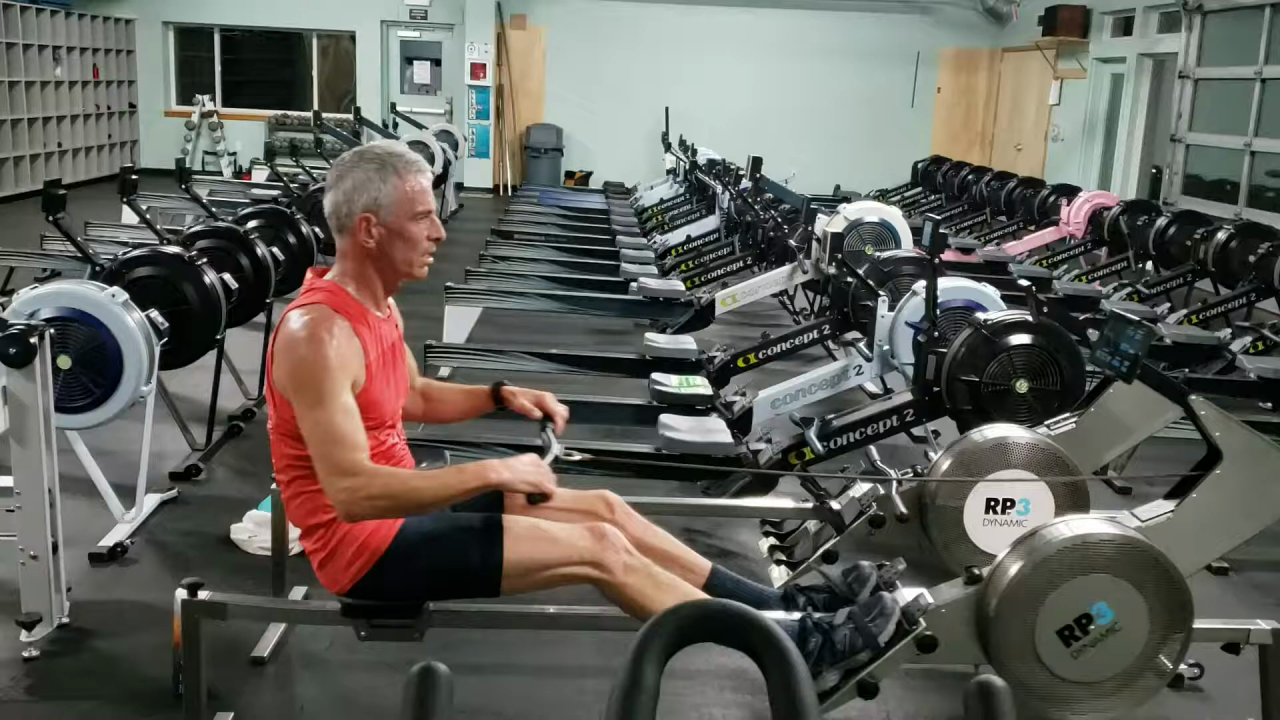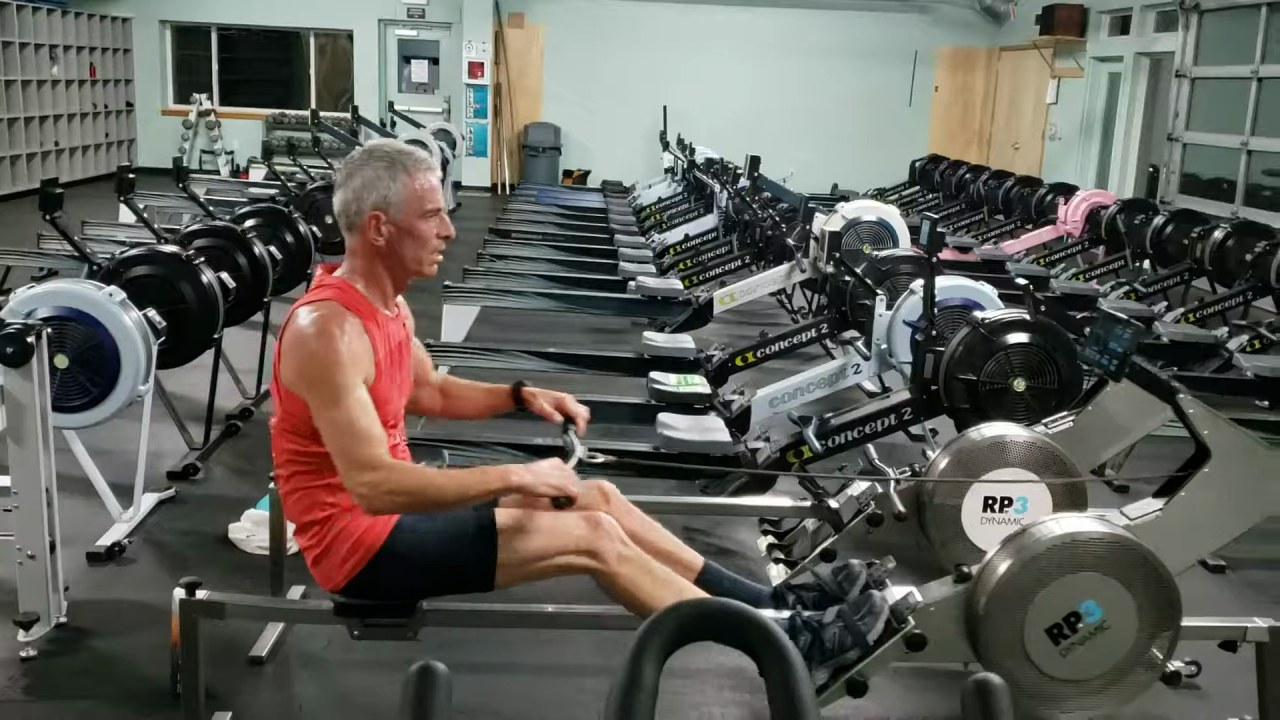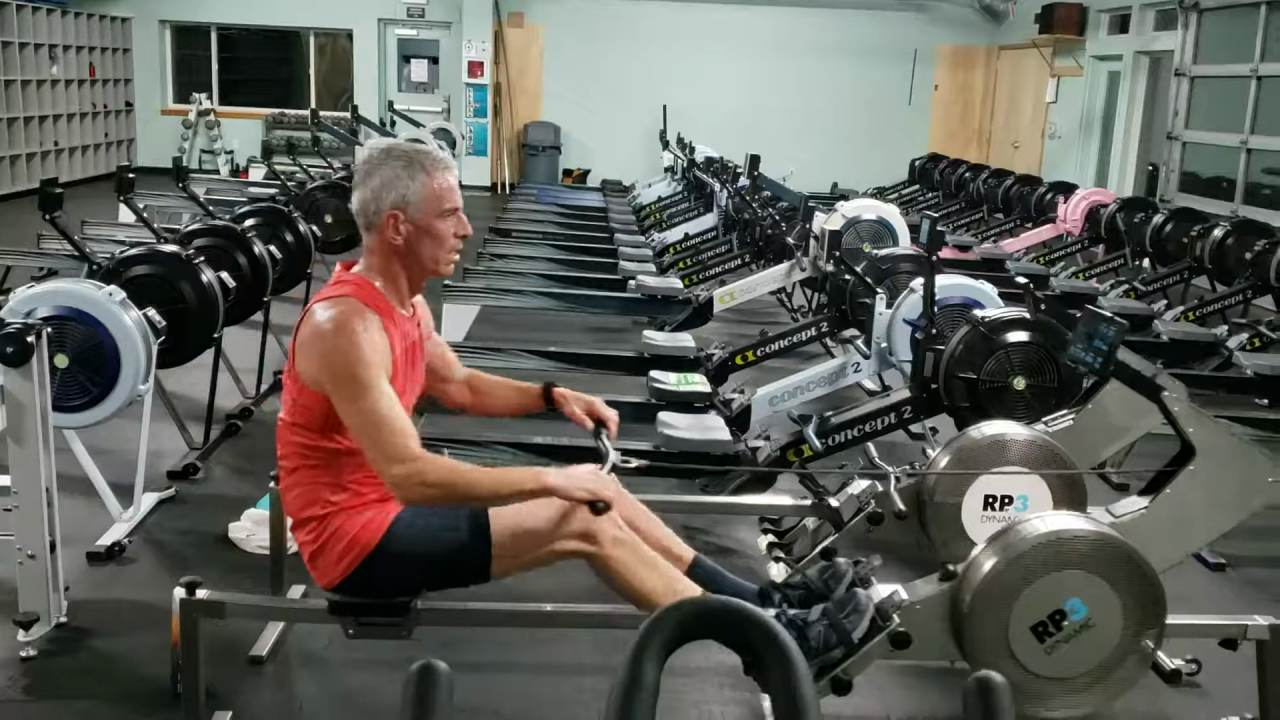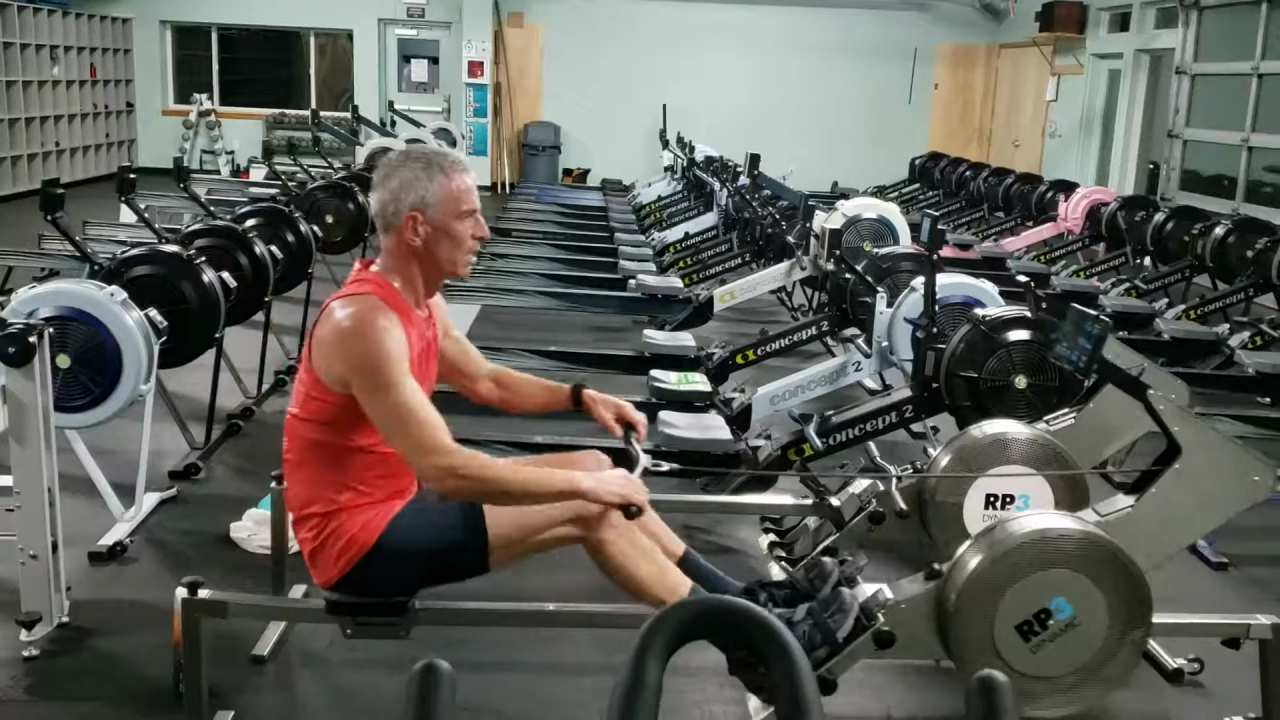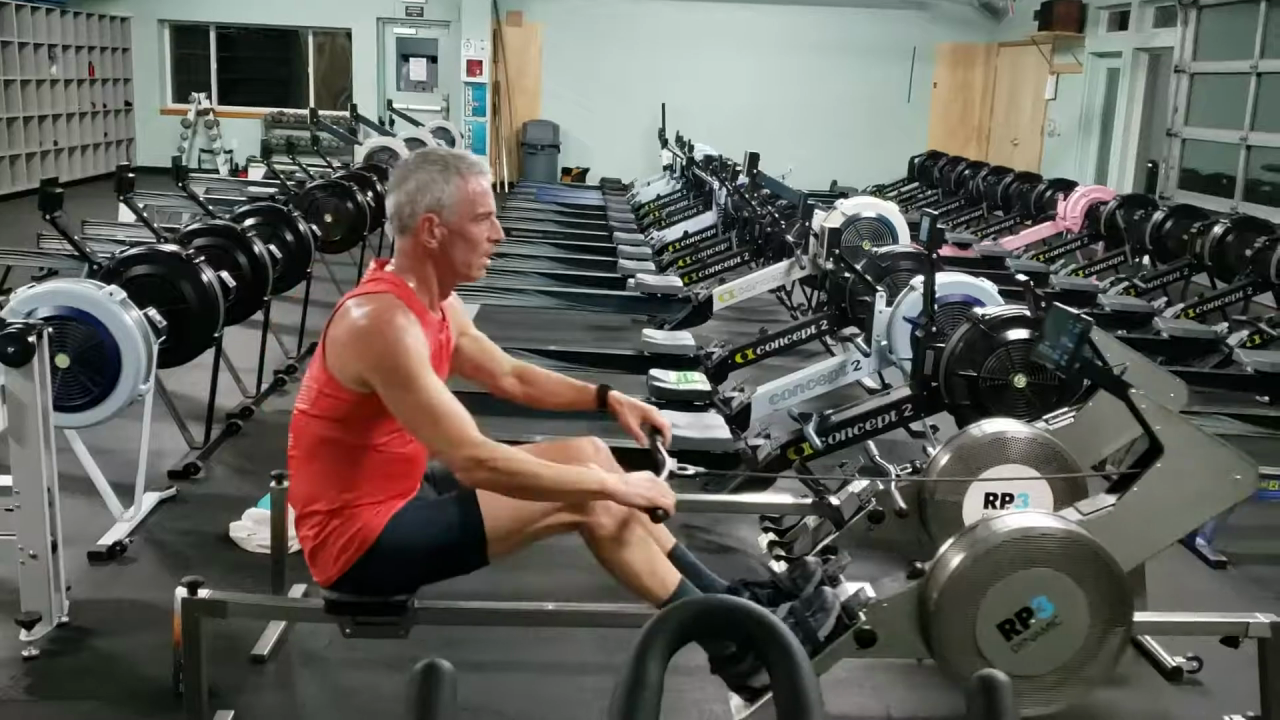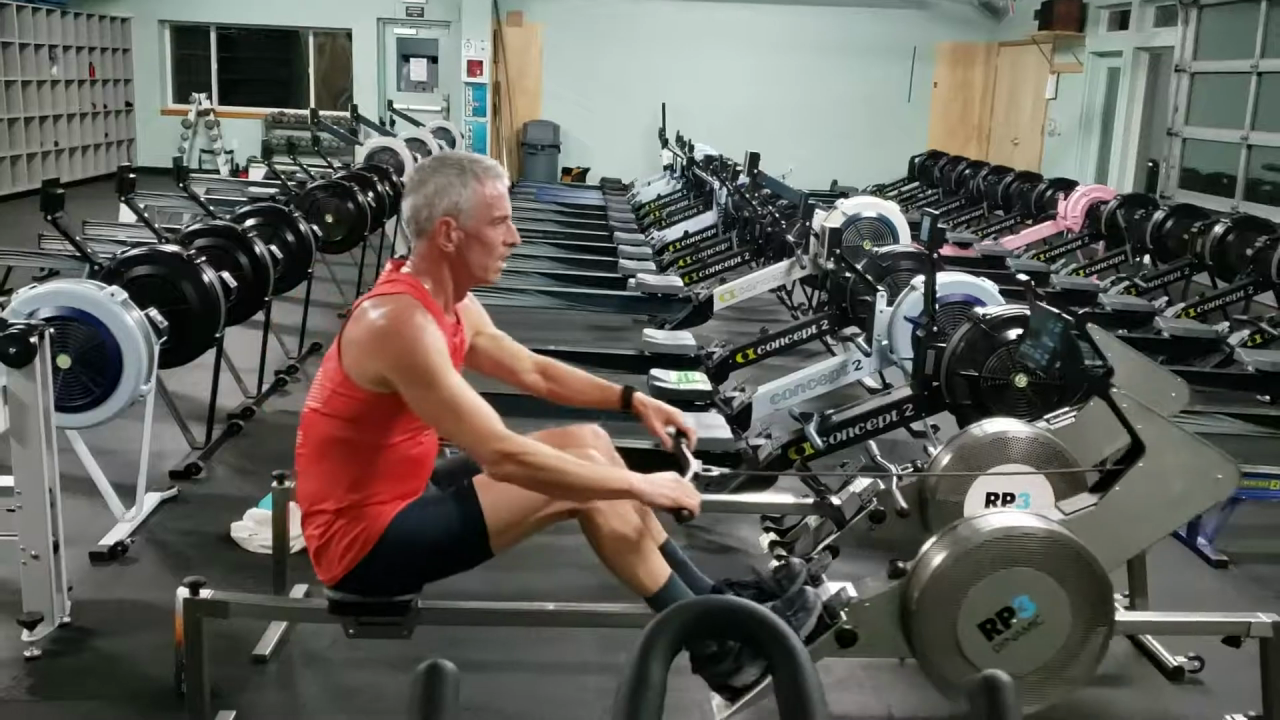
dt=0.1s
person 1, frame 1
left shoulder: (373, 305)
right shoulder: (317, 334)
right elbow: (352, 491)
left wrist: (504, 395)
right wrist: (492, 472)
left hip: (392, 512)
right hip: (363, 547)
left knee: (602, 508)
right knee: (596, 550)
left ankle: (779, 608)
right ankle: (795, 650)
person 1, frame 2
left shoulder: (384, 303)
right shoulder: (326, 330)
left elbow: (433, 391)
right elbow: (374, 486)
left wrist: (521, 396)
right wrist: (515, 476)
left hip: (392, 512)
right hip: (360, 544)
left knee: (597, 497)
right knee: (591, 538)
left ankle: (769, 605)
right ankle: (785, 645)
person 1, frame 3
left shoulder: (401, 302)
right shoulder: (346, 325)
left elbow: (462, 386)
right elbow: (411, 477)
left wrist: (552, 395)
right wrist: (550, 480)
left hip: (391, 506)
right hip: (355, 543)
left knee: (595, 495)
right knee: (583, 524)
left ankle: (756, 604)
person 1, frame 4
left shoulder: (418, 302)
right shoulder: (363, 324)
left elbow: (489, 381)
right elbow: (444, 470)
left wrist: (582, 397)
right wrist: (580, 484)
left hip: (392, 499)
right hip: (356, 540)
left knee: (593, 480)
right knee: (582, 511)
left ankle: (742, 601)
person 1, frame 5
left shoulder: (431, 301)
right shoulder: (381, 323)
left elbow: (510, 375)
right elbow: (479, 463)
left wrist: (606, 397)
right wrist: (615, 487)
left hip: (395, 495)
right hip: (356, 544)
left knee: (586, 460)
right knee: (583, 494)
left ankle: (722, 601)
right ankle: (731, 646)
person 1, frame 6
left shoulder: (448, 303)
right shoulder: (399, 324)
left elbow: (532, 369)
right elbow: (505, 457)
left wrist: (632, 399)
right wrist: (637, 486)
left hip: (401, 492)
right hip: (362, 542)
left knee: (587, 443)
right knee: (584, 491)
left ankle: (708, 600)
right ankle: (715, 644)
